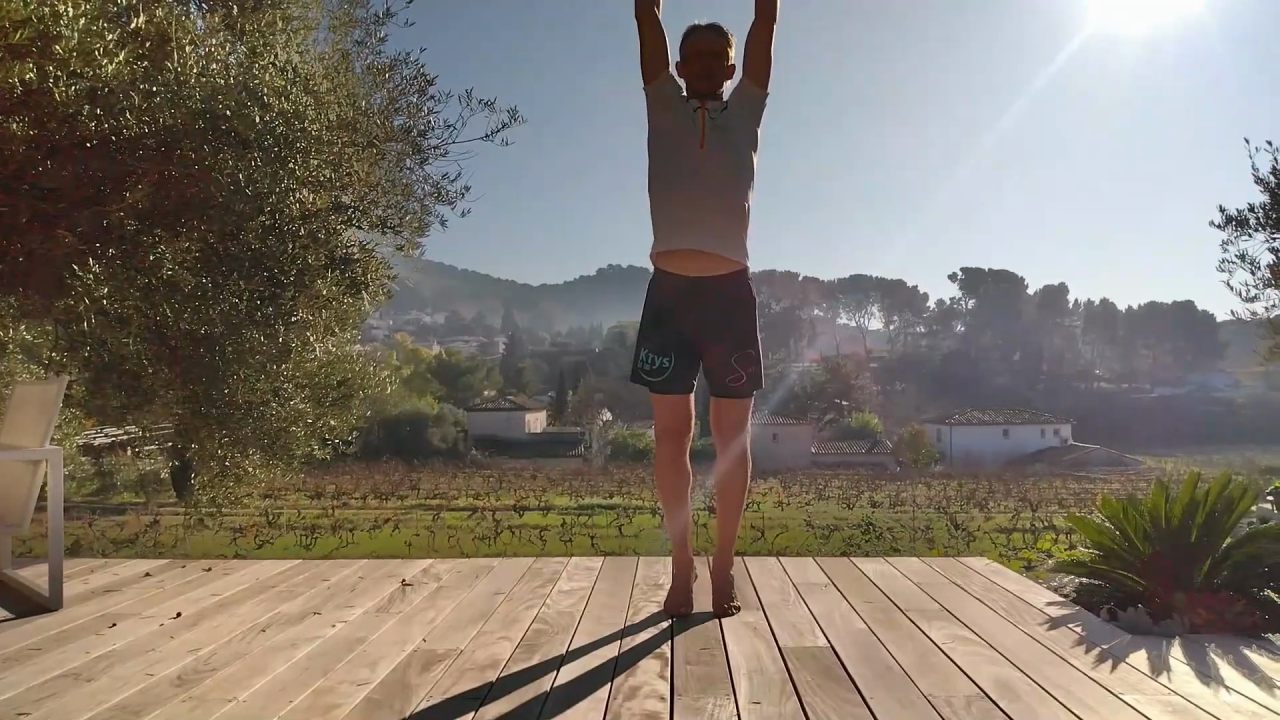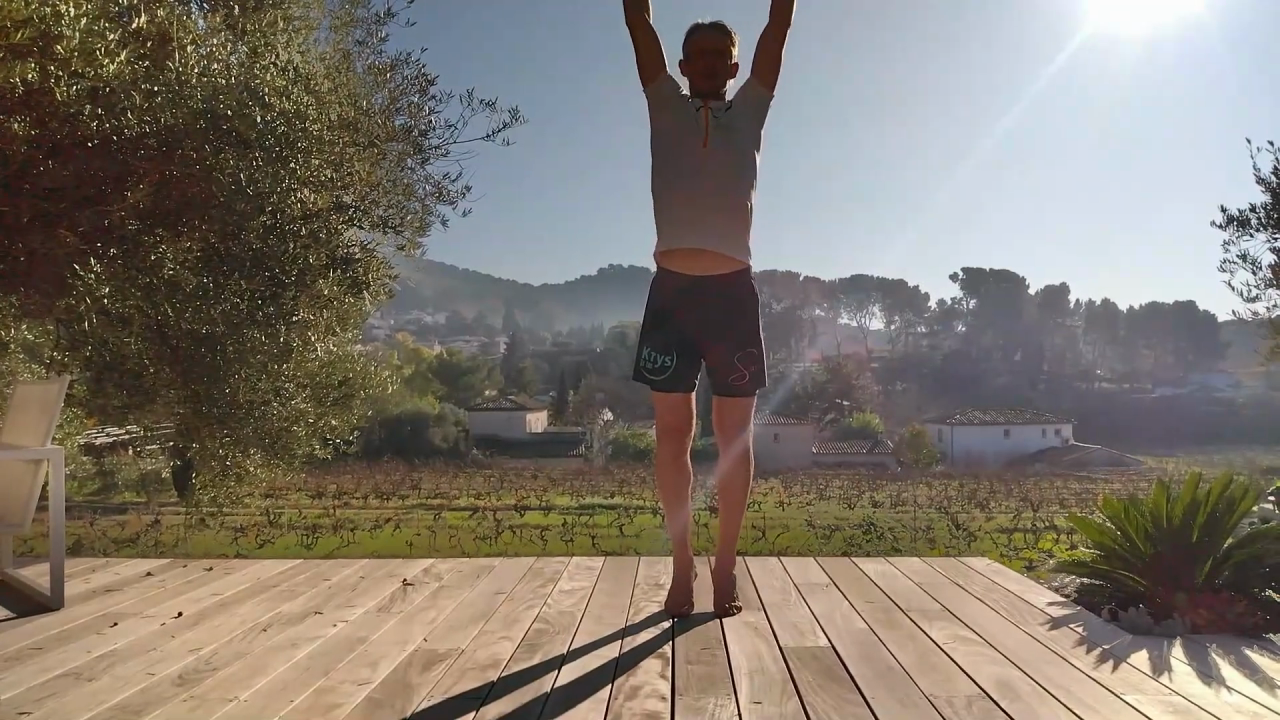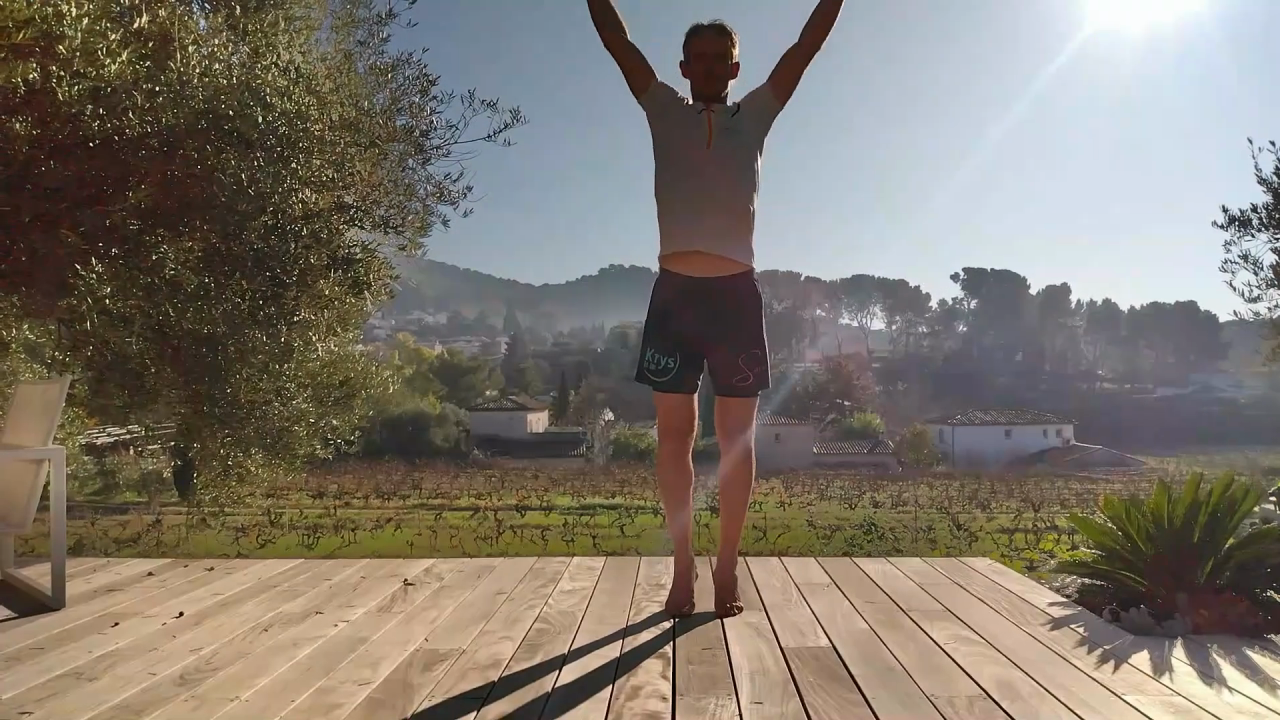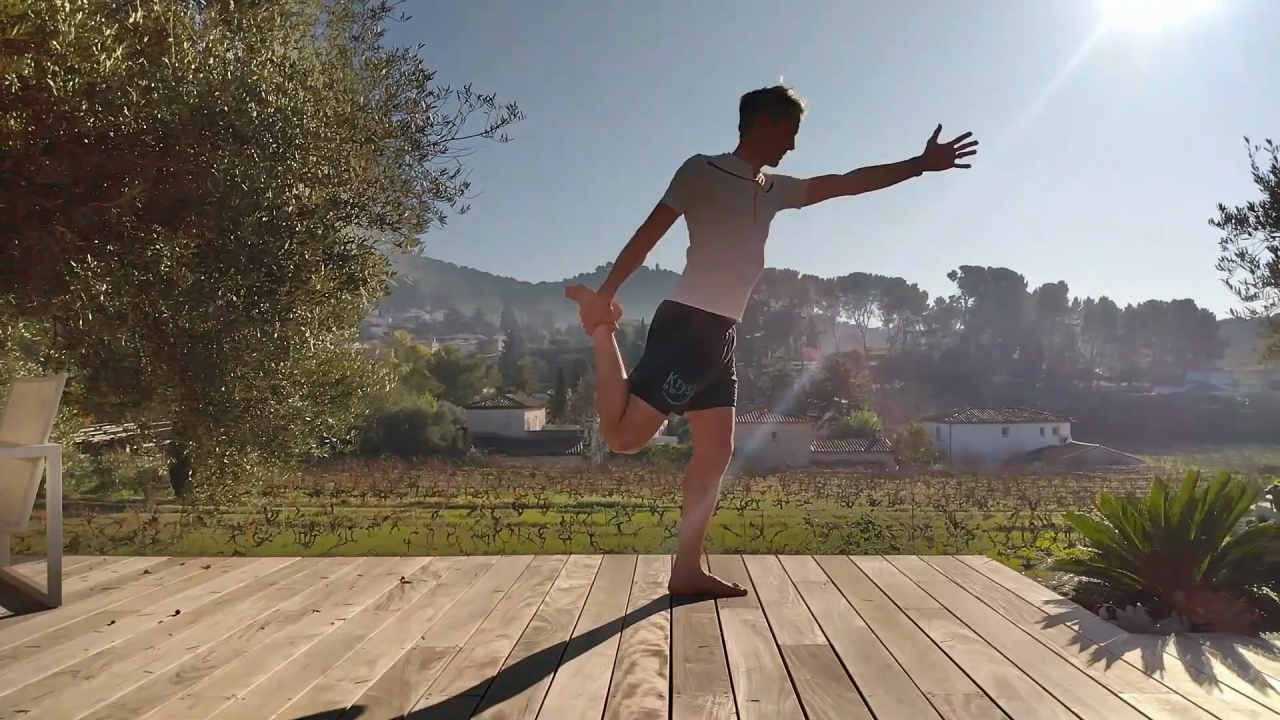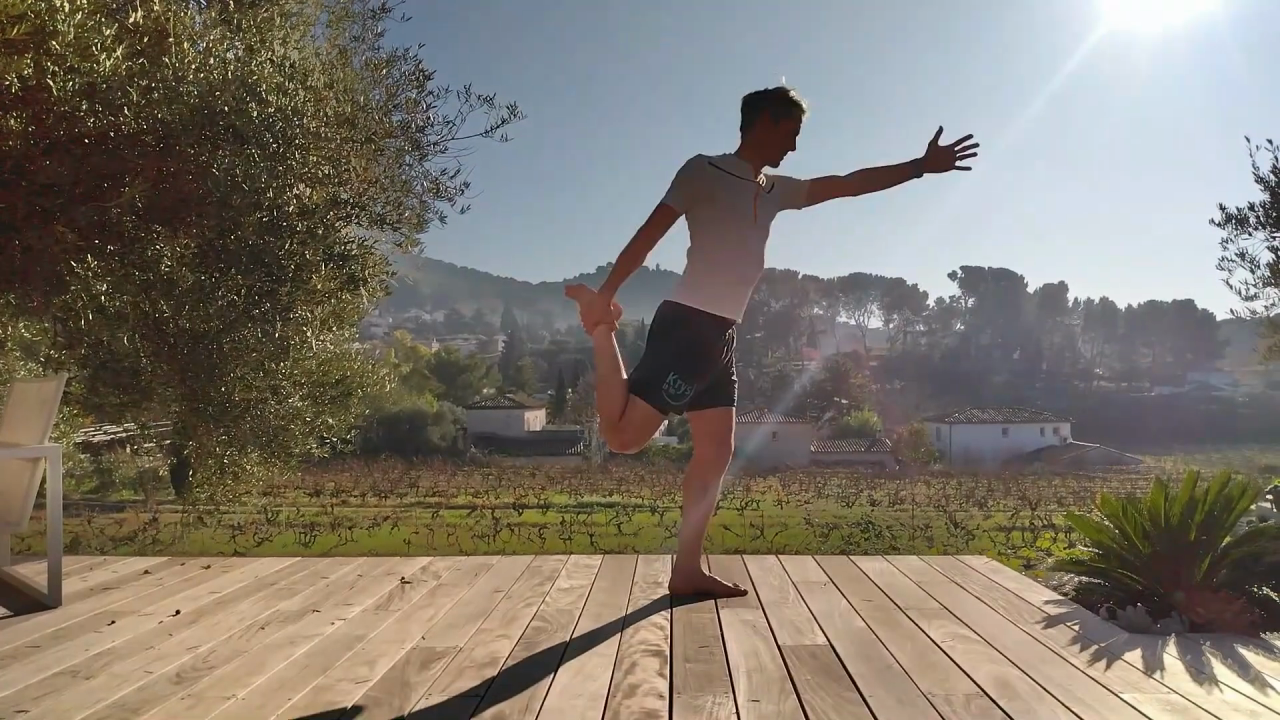
dt=0.4s
person 1, frame 1
left shoulder: (744, 113)
right shoulder: (664, 107)
left hip: (730, 291)
right hip: (670, 290)
left knee: (732, 439)
right knee: (672, 435)
left ankle: (723, 568)
right ankle: (682, 567)
person 1, frame 2
left shoulder: (748, 112)
right shoulder: (665, 107)
left hip: (732, 291)
right hip: (672, 290)
left knee: (734, 437)
right knee: (673, 433)
left ankle: (725, 568)
right ankle: (682, 567)
person 1, frame 3
left shoulder: (753, 117)
right shoulder: (664, 110)
left hip: (735, 293)
right hip: (674, 292)
left knee: (736, 437)
right knee: (674, 434)
left ankle: (726, 570)
right ankle: (683, 570)
person 1, frame 4
left shoulder: (775, 188)
right shoulder: (703, 171)
left elbow: (849, 182)
right elbow: (649, 232)
left wrist: (921, 163)
right wrist: (604, 297)
left hip: (719, 334)
right hip: (688, 325)
left knee: (715, 452)
right knee: (623, 435)
left ankle: (687, 570)
person 1, frame 5
left shoulder: (775, 190)
right shoulder: (704, 171)
left elbow: (849, 184)
right elbow: (648, 235)
left wrist: (920, 166)
right wrist: (605, 296)
left hip: (719, 335)
right hip: (688, 325)
left knee: (715, 452)
right knee: (623, 435)
left ankle: (688, 569)
